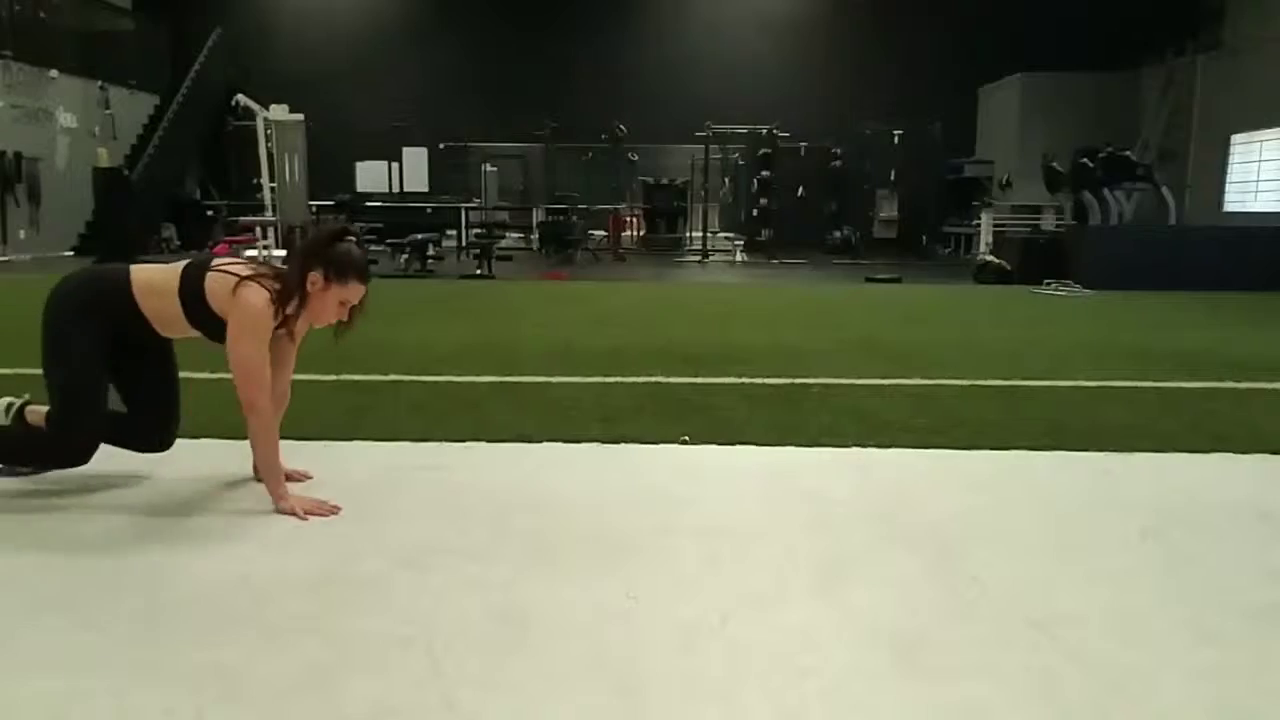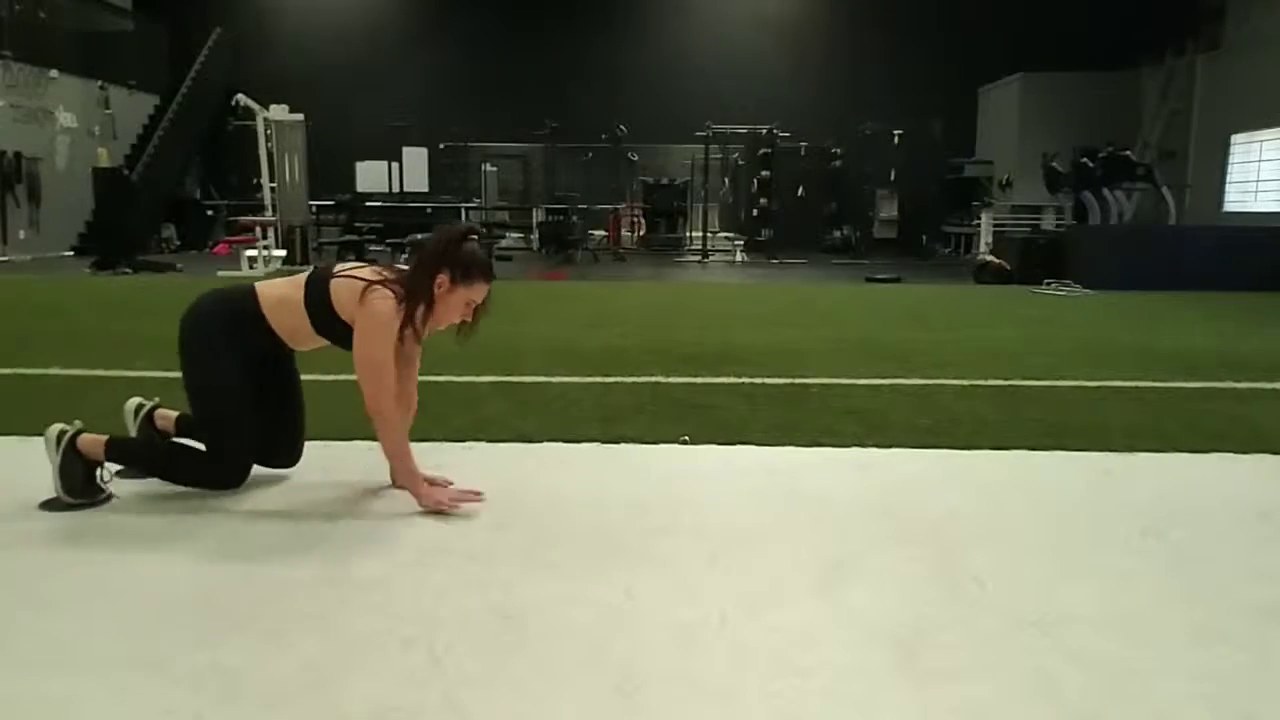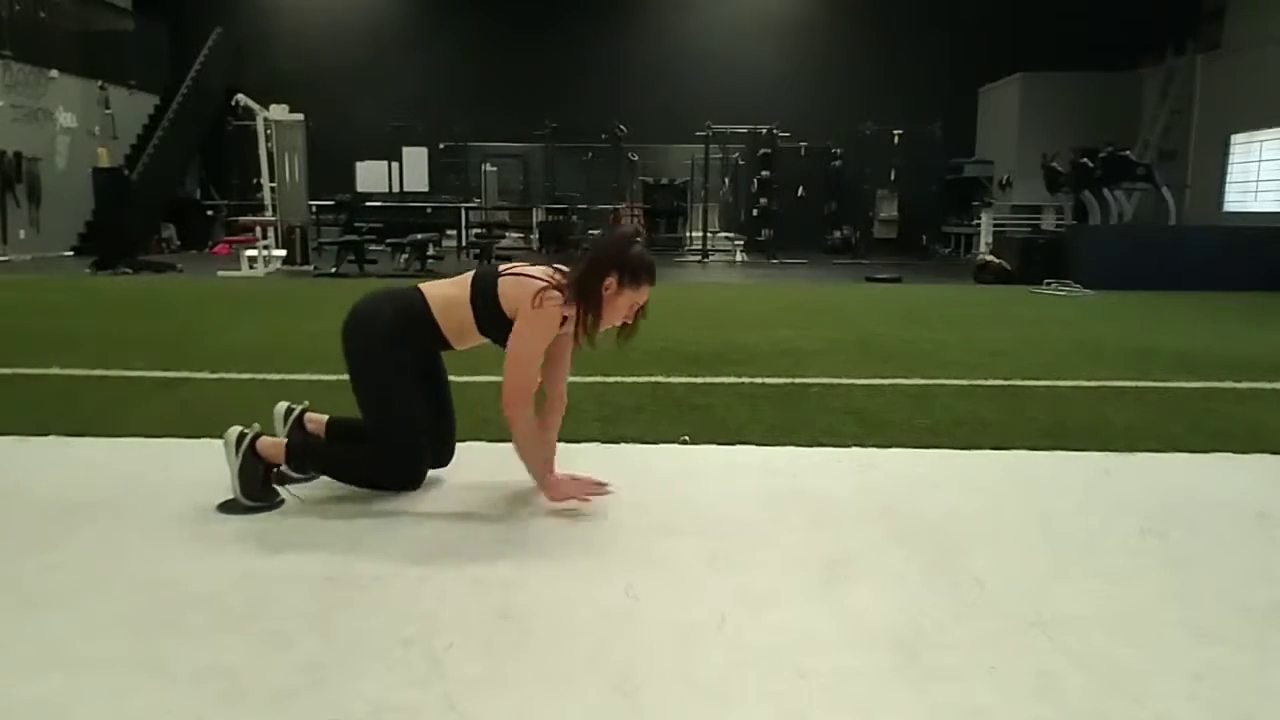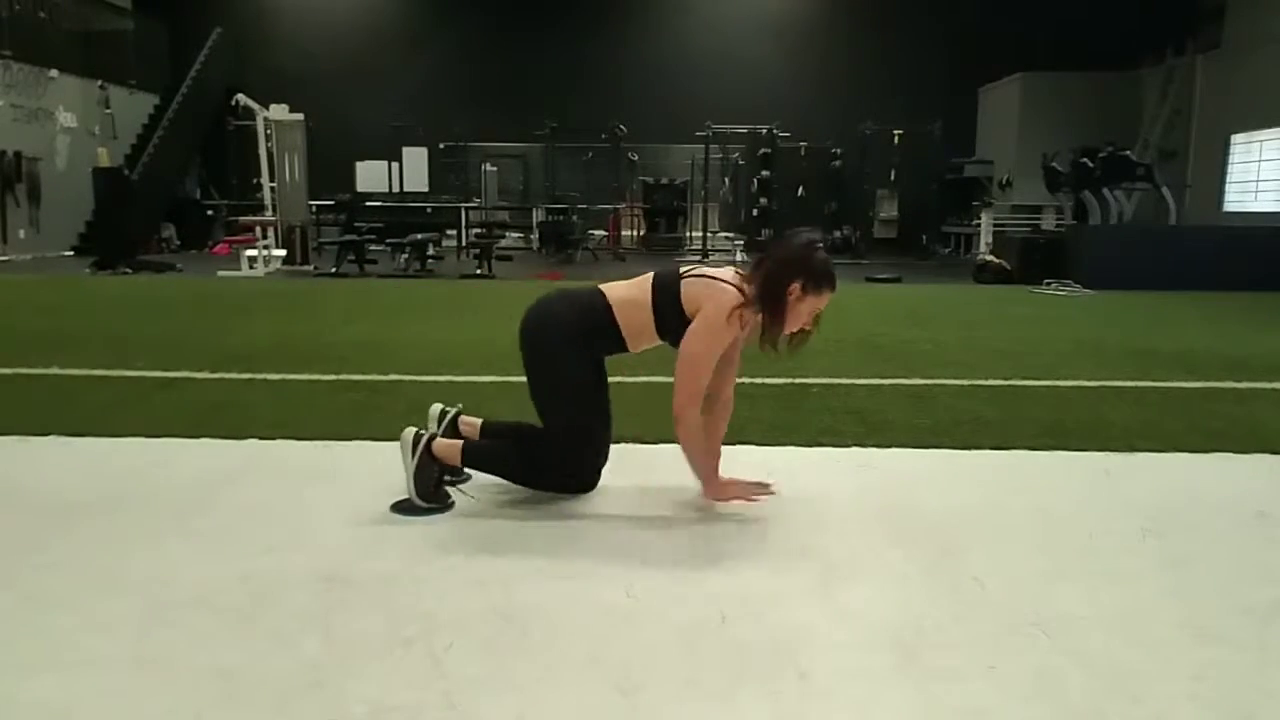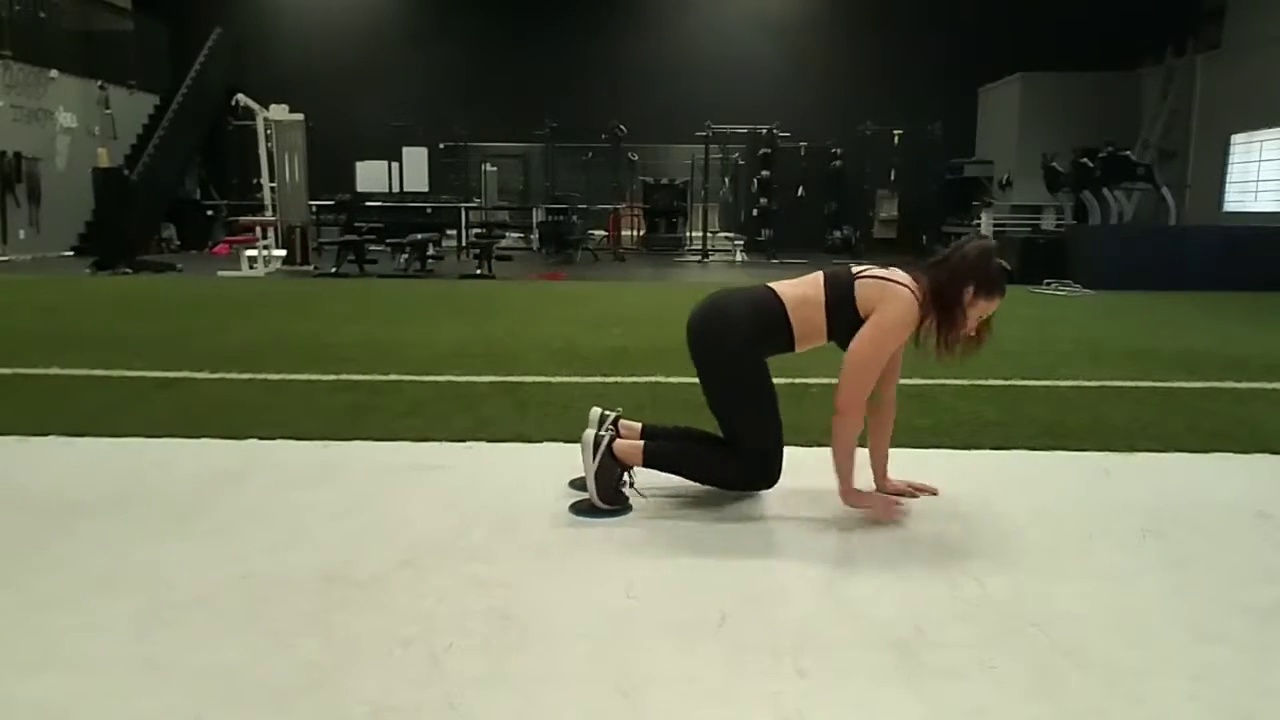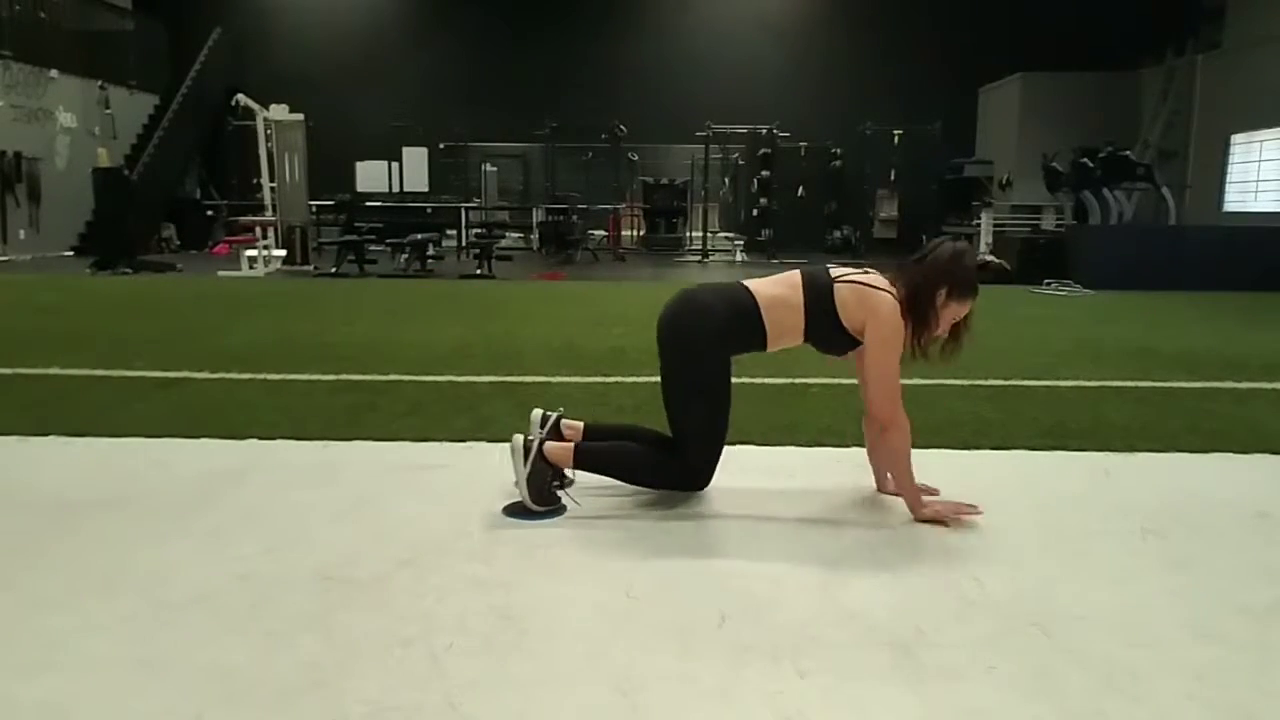
dt=0.5s
person 1, frame 1
left shoulder: (294, 301)
right shoulder: (256, 301)
left elbow: (278, 390)
right elbow: (257, 406)
left wrist: (264, 464)
right wrist: (281, 496)
left hip: (134, 324)
right hip: (82, 308)
left knee: (155, 434)
right knee: (75, 443)
person 1, frame 2
left shoulder: (408, 296)
right shoulder: (381, 305)
left elbow: (406, 393)
right elbow: (383, 408)
left wrist: (402, 468)
right wrist: (420, 489)
left hip: (259, 336)
right hip: (216, 328)
left knee: (283, 453)
right knee: (228, 469)
left ankle: (157, 420)
right ankle: (79, 444)
person 1, frame 3
left shoulder: (568, 294)
right shoulder: (547, 302)
left elbow: (553, 394)
right elbow: (517, 405)
left wrist: (547, 470)
right wrist: (547, 482)
left hip: (406, 332)
right hip: (378, 329)
left knee: (438, 449)
right knee: (406, 471)
left ankle: (303, 421)
right ankle: (260, 448)
person 1, frame 4
left shoulder: (737, 296)
right shoulder: (727, 307)
left elbow: (718, 391)
right elbow: (684, 406)
left wrist: (712, 472)
right wrist: (709, 481)
left hip: (569, 326)
right hip: (555, 330)
left knee: (580, 445)
right knee: (579, 474)
left ankle: (458, 425)
right ankle: (437, 451)
person 1, frame 5
left shoulder: (900, 293)
right shoulder: (900, 306)
left elbow: (884, 392)
right elbow: (848, 404)
left wrist: (881, 477)
right wrist: (847, 489)
left hip: (728, 320)
right hip: (727, 330)
left knee: (748, 449)
right knee: (761, 469)
left ankle: (616, 429)
right ankle: (616, 451)
person 1, frame 6
left shoulder: (877, 299)
right shoulder: (884, 310)
left elbow: (883, 401)
right elbow: (887, 417)
left wrist: (889, 482)
right wrist: (917, 503)
left hip: (699, 318)
right hip: (699, 326)
left knee: (690, 450)
right knee: (691, 471)
left ankle: (559, 429)
right ankle: (546, 452)
